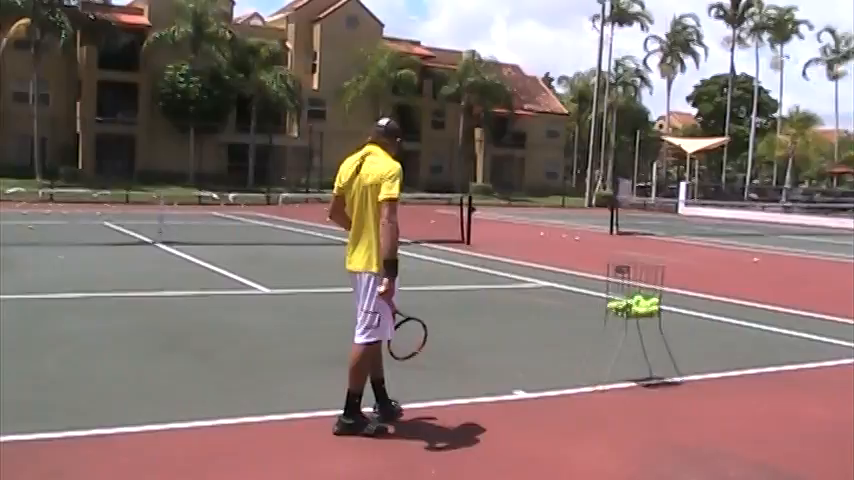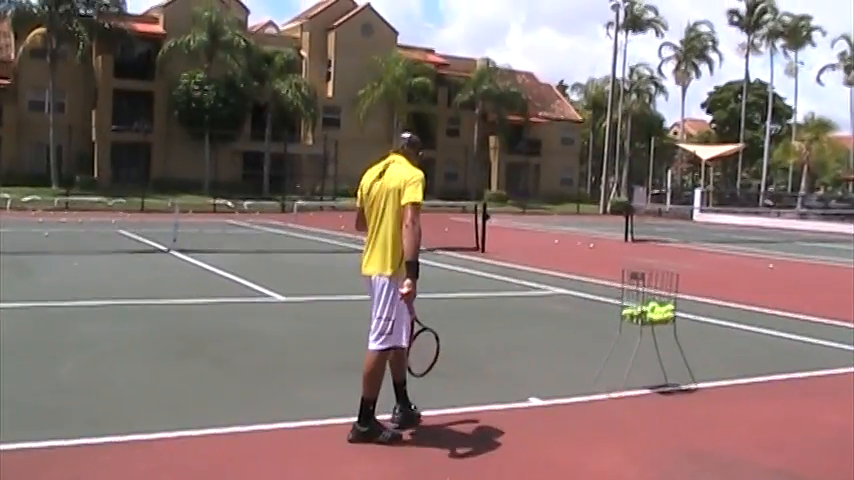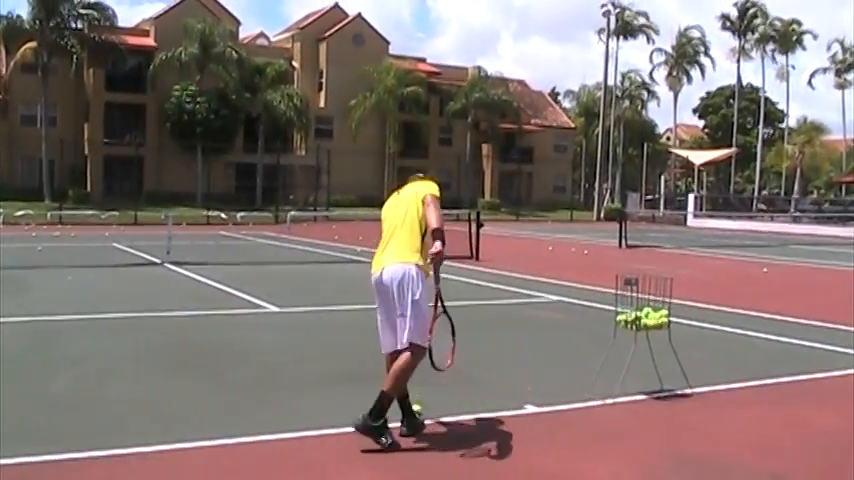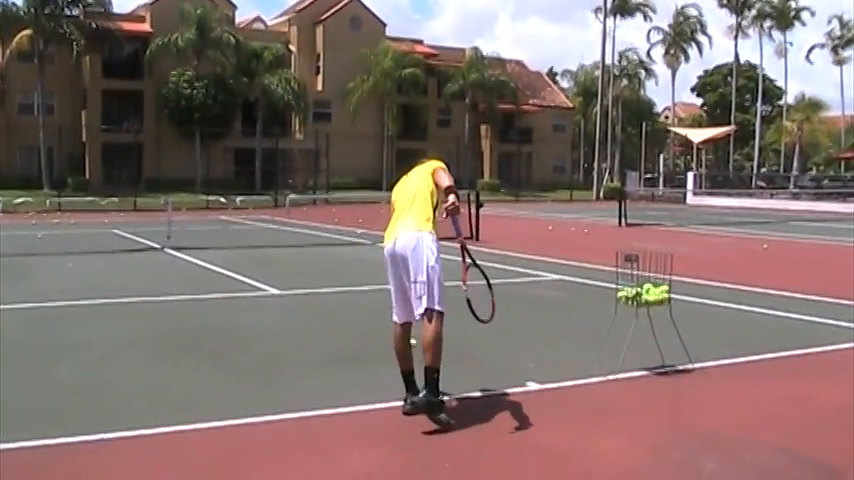
dt=0.5s
person 1, frame 1
left shoulder: (349, 164)
right shoulder: (389, 168)
left elbow: (335, 213)
right elbow: (388, 221)
right wrist: (390, 273)
left hip: (357, 259)
right hip: (375, 264)
left knee: (372, 335)
right knee: (367, 338)
left ankle: (382, 403)
right ankle: (350, 415)
person 1, frame 2
left shoulder: (371, 174)
right shoulder: (412, 175)
right elbow: (410, 224)
right wrist: (411, 273)
left hip: (374, 264)
right hip: (392, 269)
left knee: (396, 339)
right knee: (382, 344)
left ankle: (403, 407)
right ankle: (364, 423)
person 1, frame 3
left shoulder: (392, 200)
right shoulder: (426, 187)
right elbow: (432, 206)
right wrist: (438, 238)
left hip: (380, 268)
right hip: (404, 268)
left knee: (394, 348)
right knee: (414, 347)
left ankle: (409, 417)
right ankle: (374, 417)
person 1, frame 4
left shoulder: (401, 184)
right shoulder: (432, 166)
right elbow: (442, 174)
right wrist: (451, 193)
left hip: (392, 241)
right hip: (418, 237)
left knee: (402, 320)
right knee: (432, 314)
left ankle: (411, 394)
right ankle: (430, 394)
